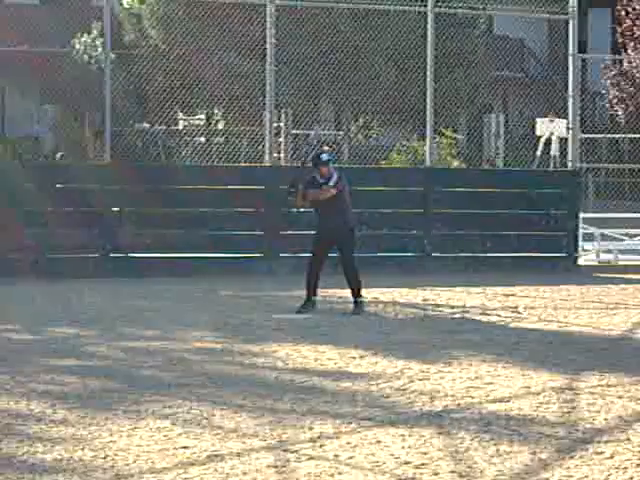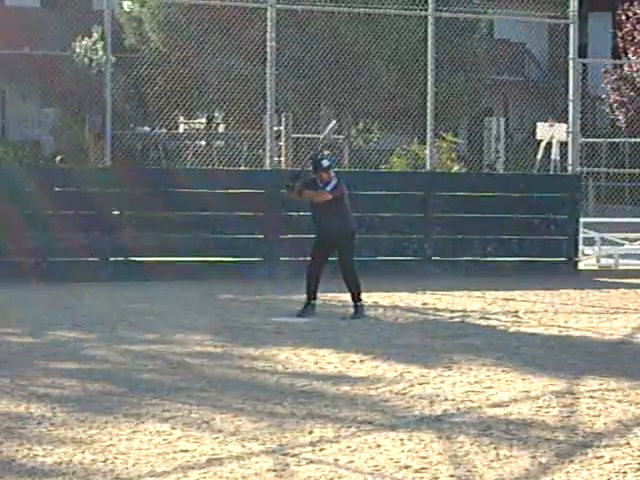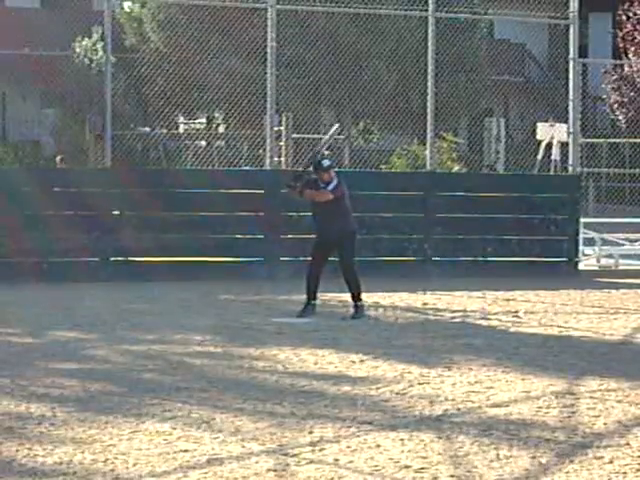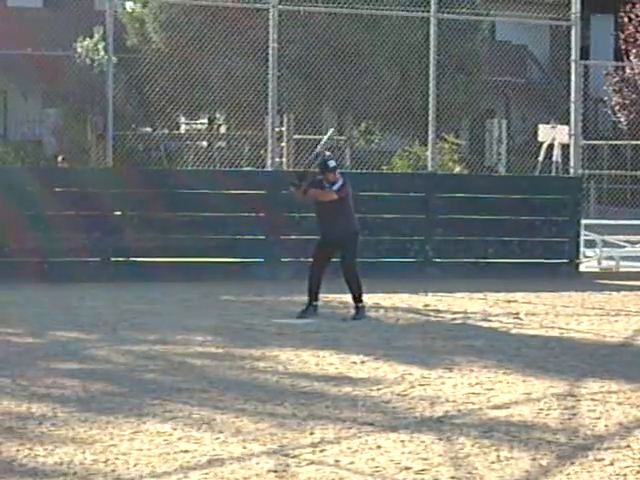
dt=0.3s
person 1, frame 1
left shoulder: (338, 177)
right shoulder: (311, 181)
left elbow: (324, 194)
right elbow: (301, 202)
left wrist: (305, 192)
right wrist: (298, 191)
left hip: (345, 228)
right hip: (324, 229)
left knee: (348, 264)
right knee: (314, 264)
left ankle: (358, 300)
right ankle: (310, 300)
person 1, frame 2
left shoulder: (337, 183)
right shoulder: (311, 182)
left elbow: (319, 197)
right elbow: (295, 191)
left wrist: (300, 192)
right wrist: (294, 186)
left hip: (344, 233)
right hip: (324, 234)
left knee: (347, 267)
right knee: (313, 267)
left ankle: (358, 304)
right ankle: (310, 303)
person 1, frame 3
left shoulder: (338, 183)
right shoulder: (312, 182)
left elbow: (320, 196)
right elbow: (297, 190)
left wrist: (302, 191)
right wrist: (296, 186)
left hip: (345, 233)
right hip: (324, 234)
left knee: (348, 267)
right knee: (314, 268)
left ankle: (358, 304)
right ankle: (311, 303)
person 1, frame 4
left shoulder: (342, 183)
right shoulder: (317, 183)
left elbow: (324, 196)
right elbow: (300, 193)
left wrist: (306, 190)
right wrist: (299, 186)
left hip: (347, 234)
right hip: (327, 235)
left knee: (349, 268)
right knee: (316, 268)
left ankle: (359, 306)
right ankle: (312, 304)
